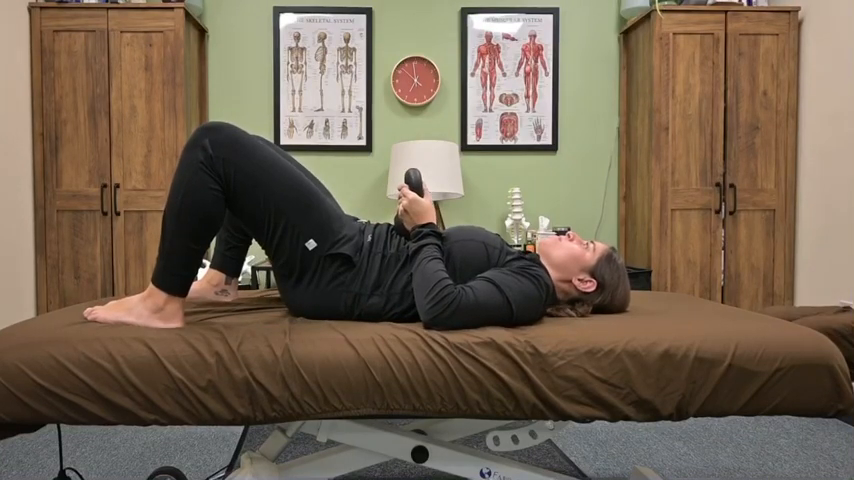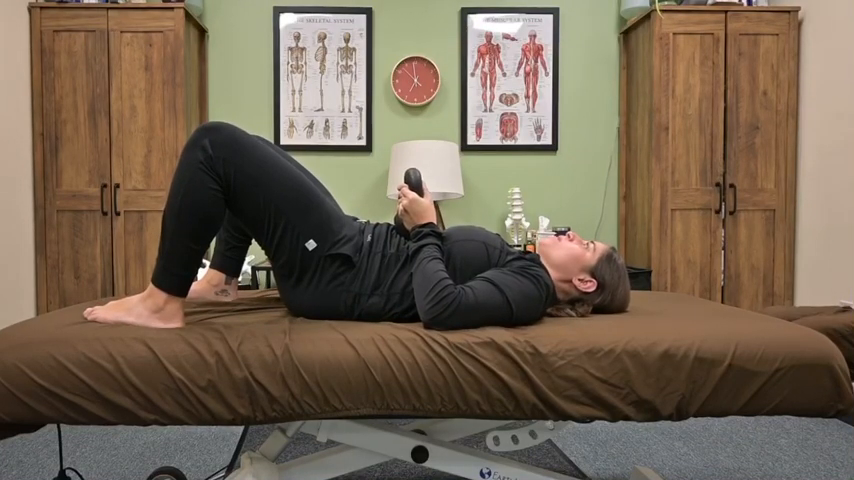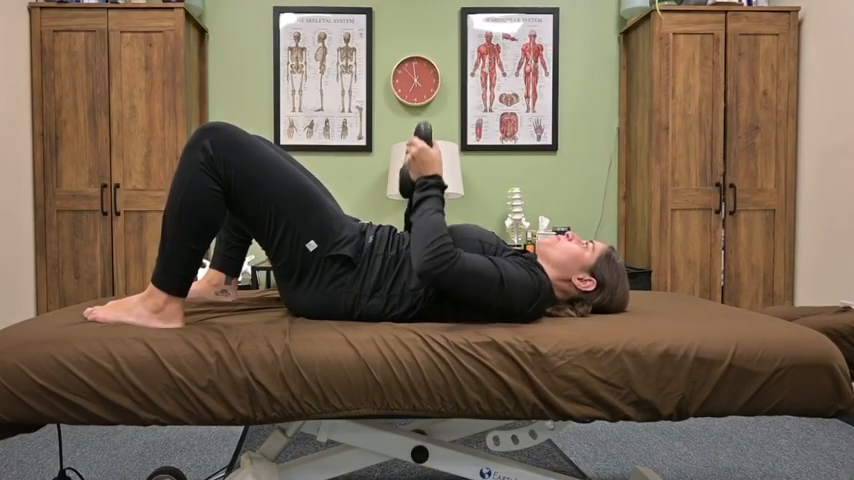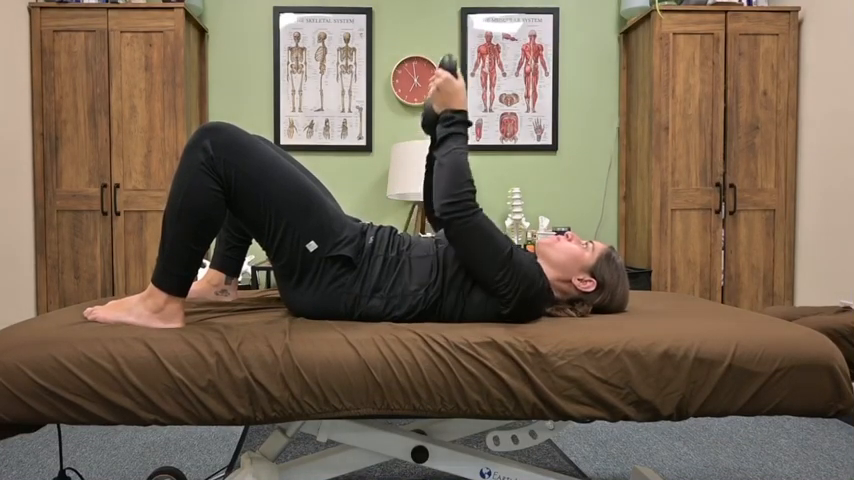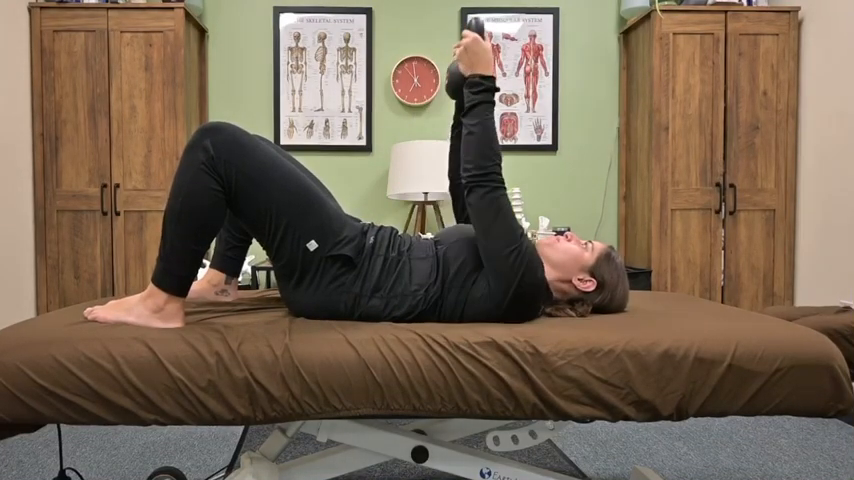
dt=0.4s
person 1, frame 1
left shoulder: (528, 290)
right shoulder: (521, 267)
left elbow: (441, 307)
left wrist: (424, 230)
right wrist: (422, 225)
left hip: (334, 271)
right hip: (356, 244)
left knee: (215, 144)
right knee: (242, 150)
left ankle: (162, 302)
right ankle: (220, 280)
person 1, frame 2
left shoulder: (528, 291)
right shoulder: (522, 266)
left elbow: (440, 307)
left wrist: (424, 229)
right wrist: (424, 223)
left hip: (334, 272)
right hip: (354, 244)
left knee: (214, 144)
right knee: (241, 151)
left ankle: (162, 302)
right ankle: (219, 279)
person 1, frame 3
left shoulder: (525, 288)
right shoulder: (520, 268)
left elbow: (433, 263)
left wrist: (431, 182)
right wrist: (421, 183)
left hip: (334, 271)
right hip: (354, 245)
left knee: (215, 144)
right knee: (244, 150)
left ankle: (162, 303)
right ankle: (219, 280)
person 1, frame 4
left shoulder: (521, 287)
right shoulder: (514, 271)
left elbow: (454, 208)
right elbow: (444, 211)
left wrist: (454, 118)
right wrist: (441, 126)
left hip: (335, 272)
right hip: (353, 251)
left knee: (215, 144)
right knee: (240, 151)
left ankle: (162, 303)
right ankle: (218, 280)
person 1, frame 5
left shoulder: (521, 283)
right shoulder: (512, 269)
left elbow: (482, 182)
right elbow: (465, 189)
left wrist: (482, 82)
right wrist: (464, 95)
left hip: (335, 272)
right hip: (352, 251)
left knee: (216, 143)
right knee: (242, 151)
left ankle: (162, 302)
right ankle: (219, 279)
